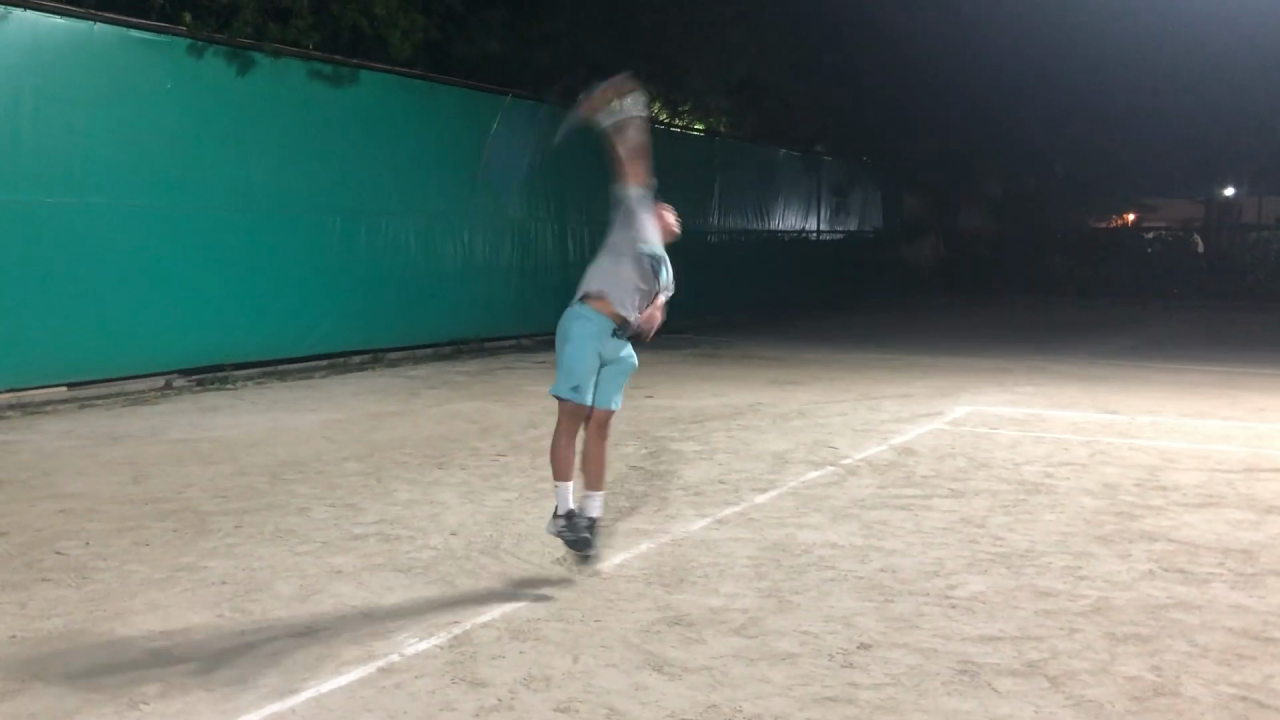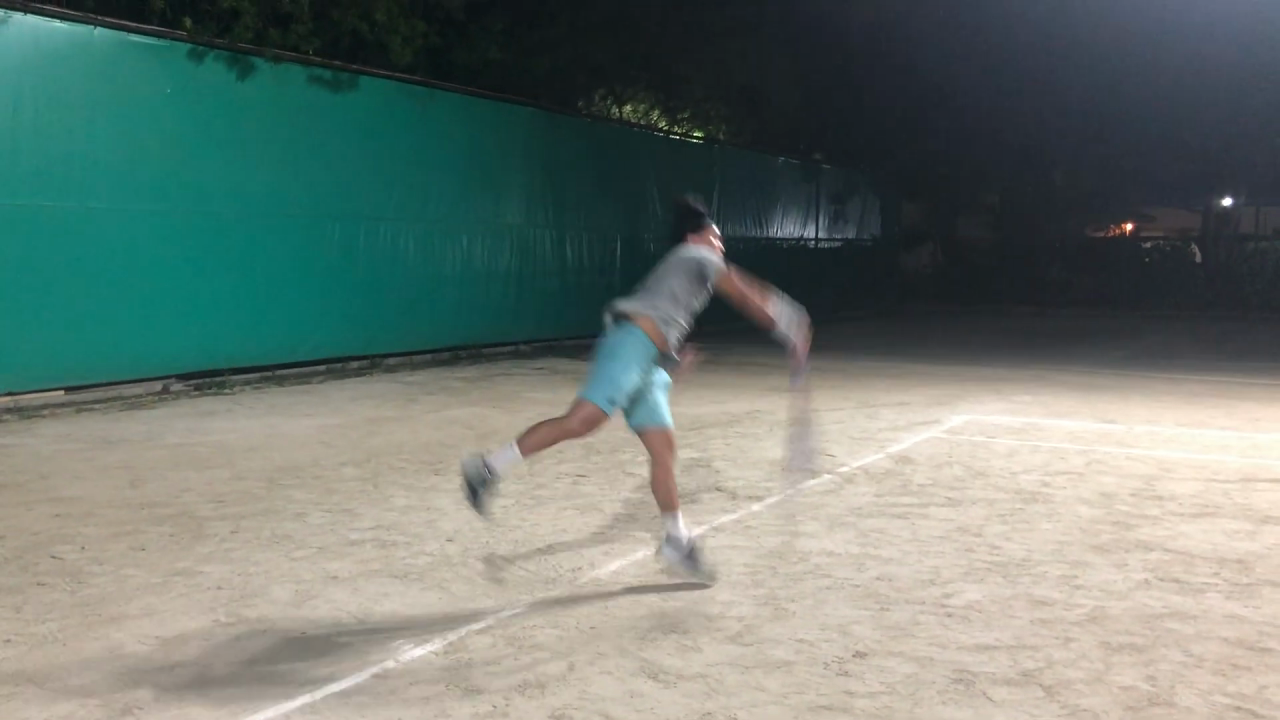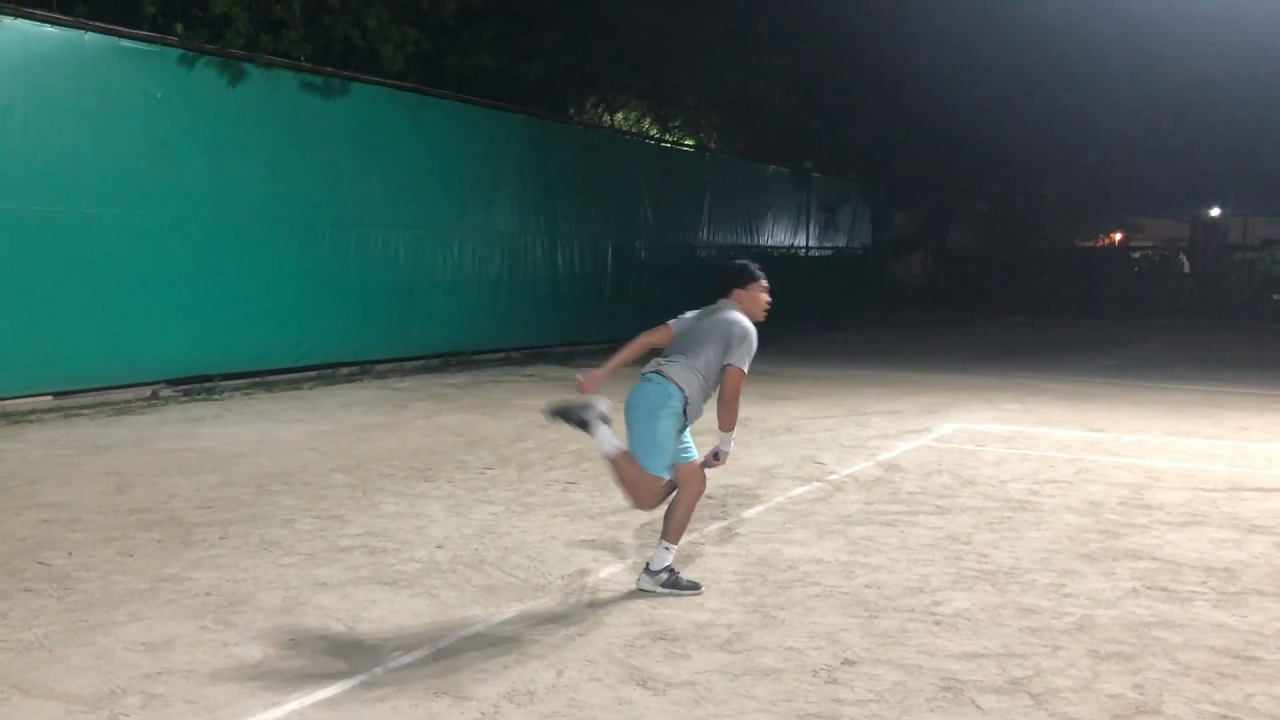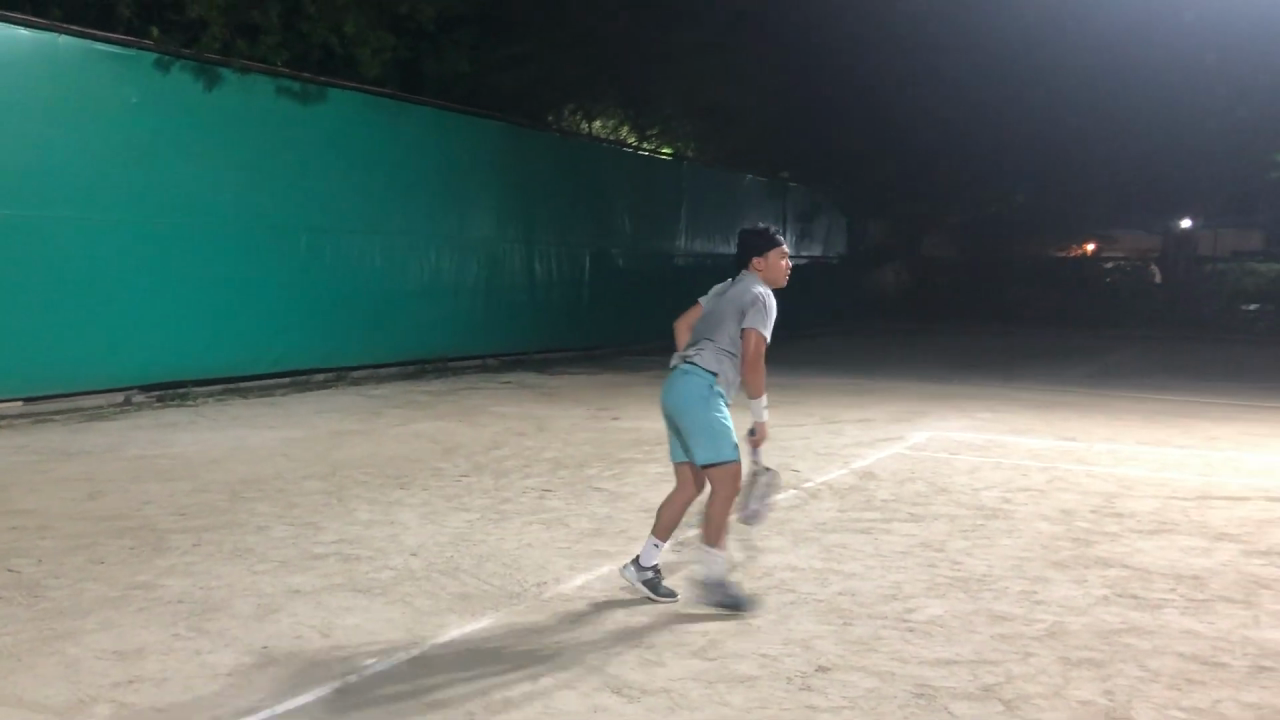
dt=0.2s
person 1, frame 1
left shoulder: (662, 269)
right shoulder: (638, 217)
left elbow: (652, 317)
right elbow: (634, 168)
left wrist: (652, 316)
right wrist: (628, 119)
left hip: (618, 341)
right hip: (587, 324)
left knee: (599, 429)
right knee: (570, 418)
left ankle: (590, 516)
right ankle: (565, 512)
person 1, frame 2
right shoulder: (698, 256)
right elbow: (742, 291)
left wrist: (668, 354)
right wrist: (788, 322)
left hip: (646, 361)
right hip: (636, 343)
left knee: (664, 448)
right knee: (580, 421)
left ankle: (677, 543)
right ankle: (489, 467)
person 1, frame 3
left shoulder: (702, 316)
right shoulder: (743, 329)
left elbow: (646, 339)
right elbow: (729, 392)
left wrist: (602, 372)
right wrist: (725, 443)
left hip: (665, 401)
right hip: (661, 401)
left knee: (692, 484)
right knee: (646, 495)
left ankle: (658, 570)
right ankle: (594, 420)
person 1, frame 4
left shoulder: (728, 288)
right shoulder: (759, 295)
left elbow: (683, 324)
right elbow: (753, 358)
right wrist: (760, 415)
left hip: (681, 385)
right hip: (700, 389)
left knee: (691, 484)
right knee: (728, 482)
left ankle: (644, 564)
right ankle: (713, 579)
